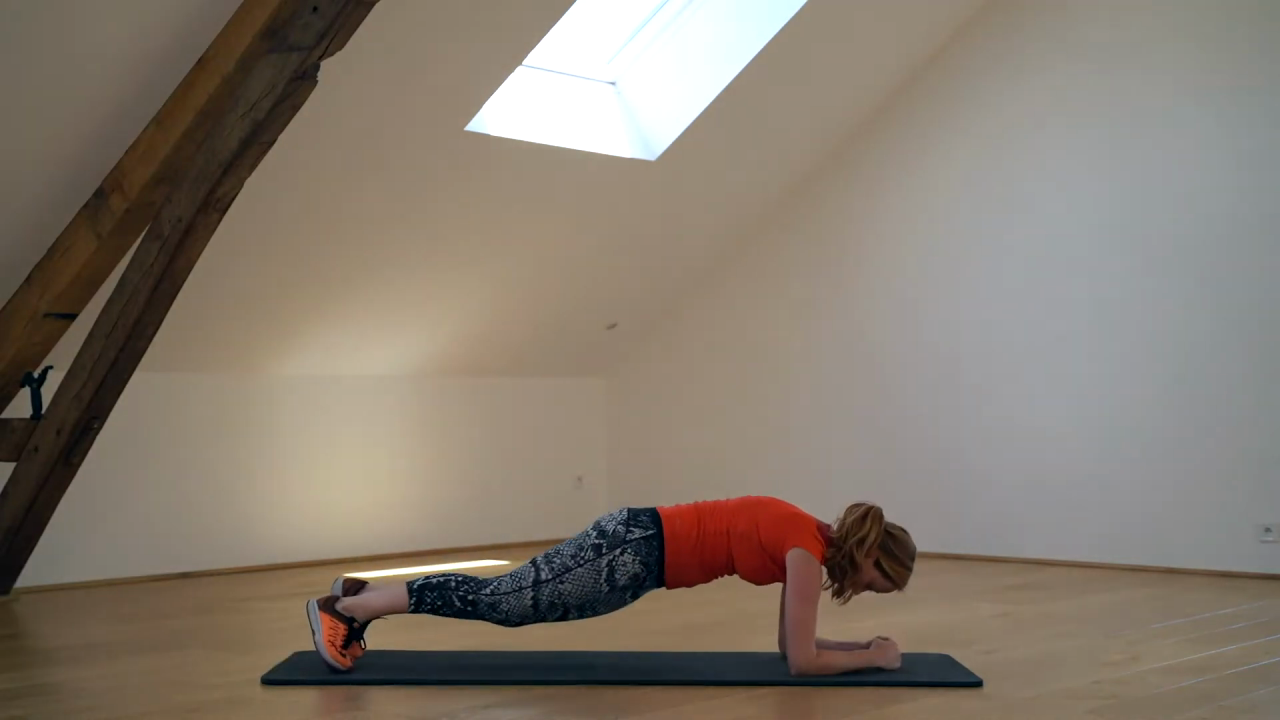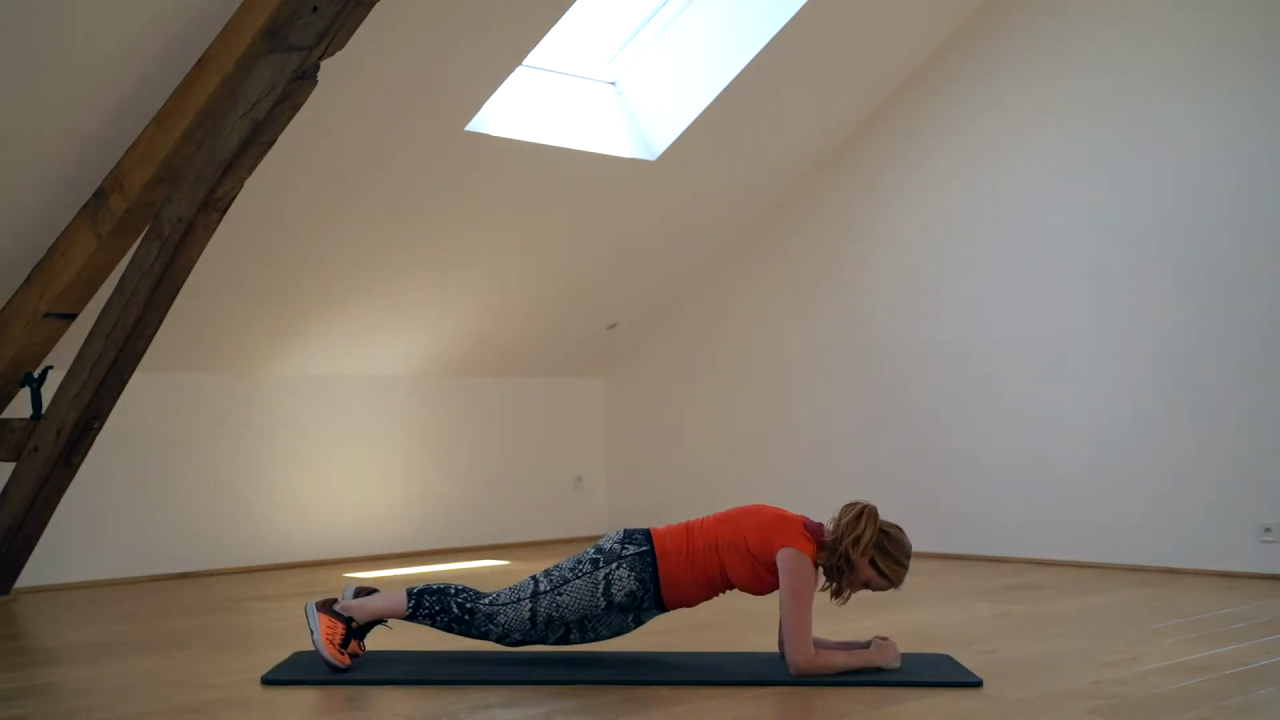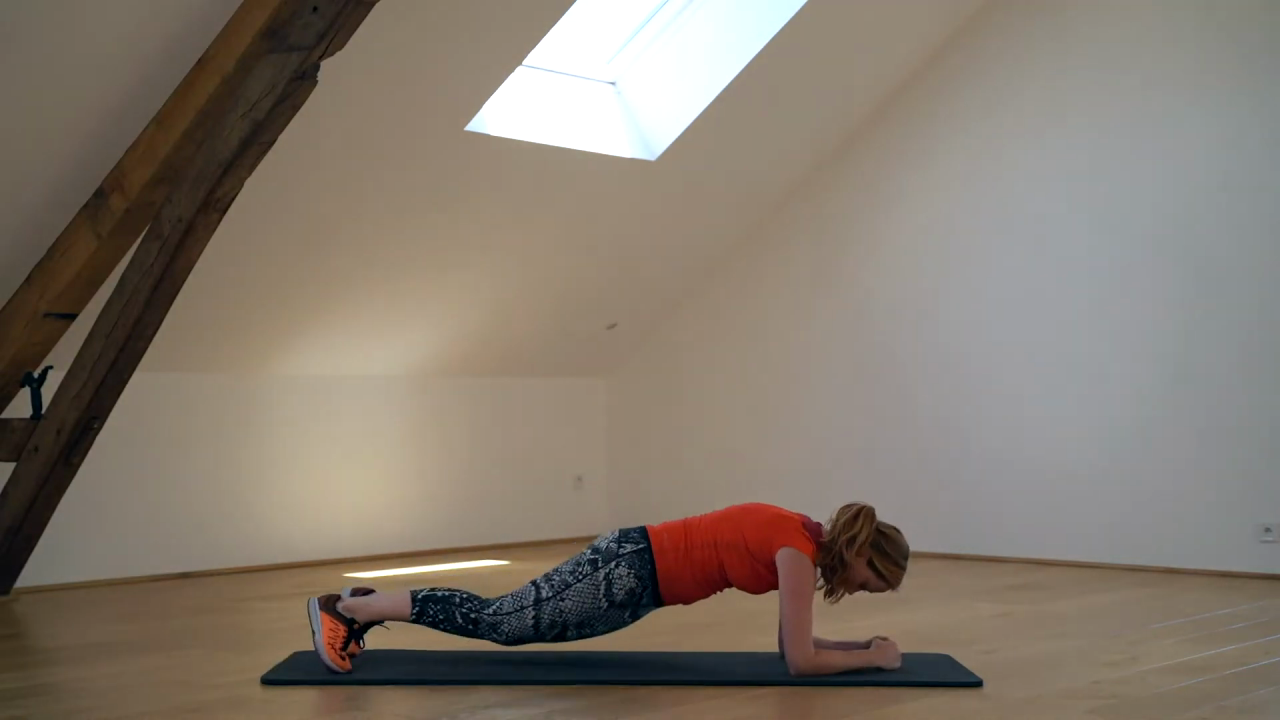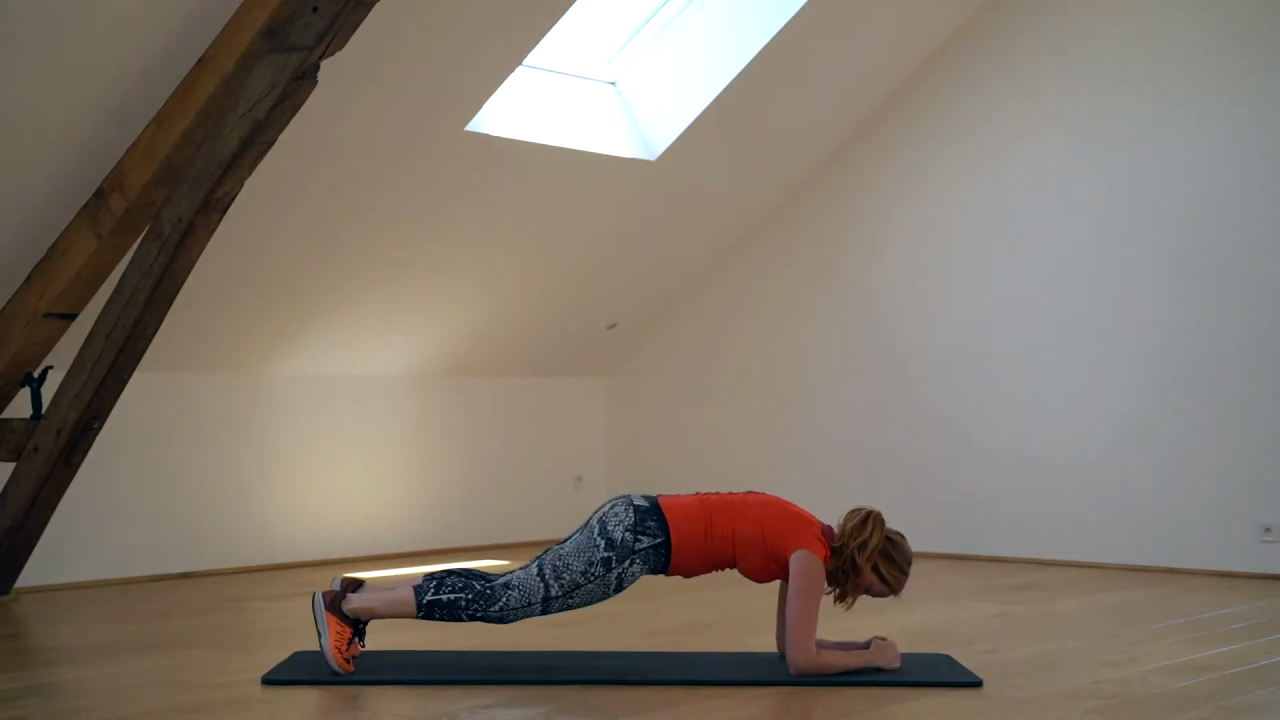
dt=0.2s
person 1, frame 1
left shoulder: (808, 542)
right shoulder: (808, 550)
left elbow: (791, 642)
right elbow: (803, 661)
left wrist: (862, 644)
right wrist: (872, 656)
left hip: (643, 550)
right hip: (636, 545)
left knee: (509, 600)
right knee: (500, 598)
left ankle: (363, 594)
right ankle: (344, 605)
person 1, frame 2
left shoulder: (808, 543)
right shoulder: (799, 551)
left elbow: (792, 643)
right elbow: (802, 661)
left wrist: (863, 646)
right wrist: (873, 656)
left hip: (641, 591)
right hip: (631, 572)
left knee: (509, 624)
right knee: (496, 616)
left ankle: (370, 603)
right ankle: (343, 610)
person 1, frame 3
left shoulder: (809, 542)
right shoulder: (799, 551)
left elbow: (792, 642)
right elbow: (801, 660)
left wrist: (861, 644)
right wrist: (873, 658)
left hip: (641, 584)
right hip: (629, 570)
left knee: (508, 620)
right knee: (498, 620)
left ankle: (366, 600)
right ankle: (343, 609)
person 1, frame 4
left shoulder: (806, 539)
right shoulder: (811, 552)
left elbow: (788, 641)
right elbow: (801, 661)
left wrist: (859, 643)
right wrist: (872, 657)
left hip: (632, 519)
right hip: (636, 543)
left knee: (504, 587)
right knee: (503, 598)
left ankle: (362, 592)
right ankle: (347, 605)
